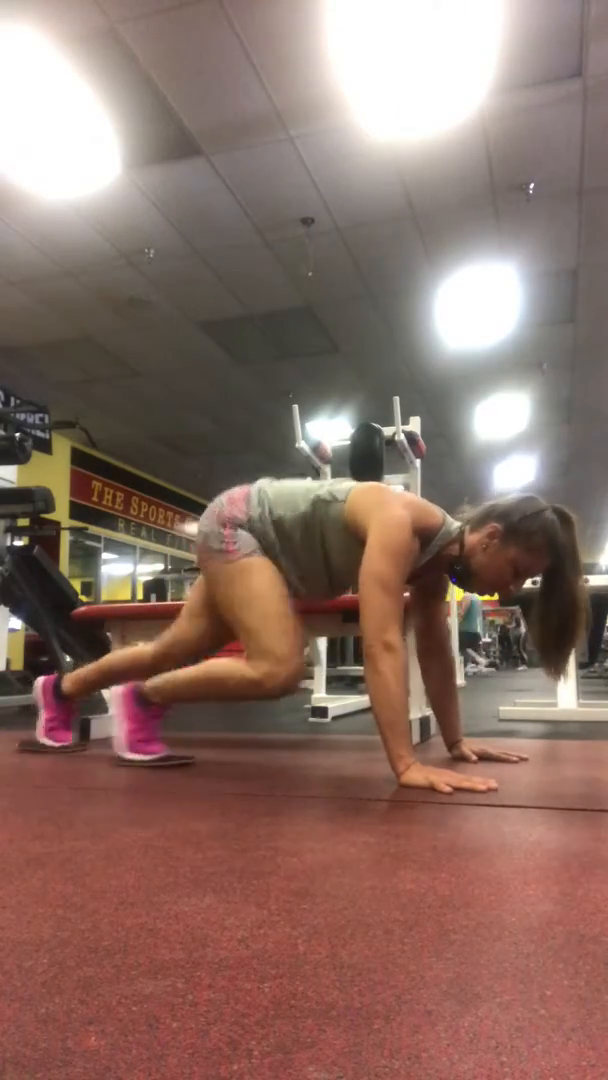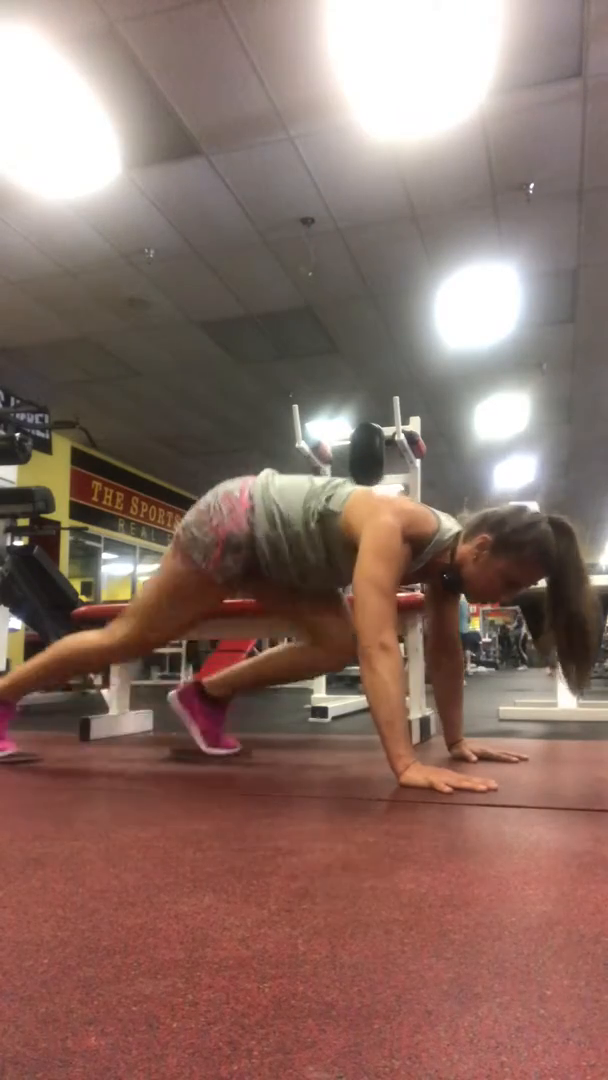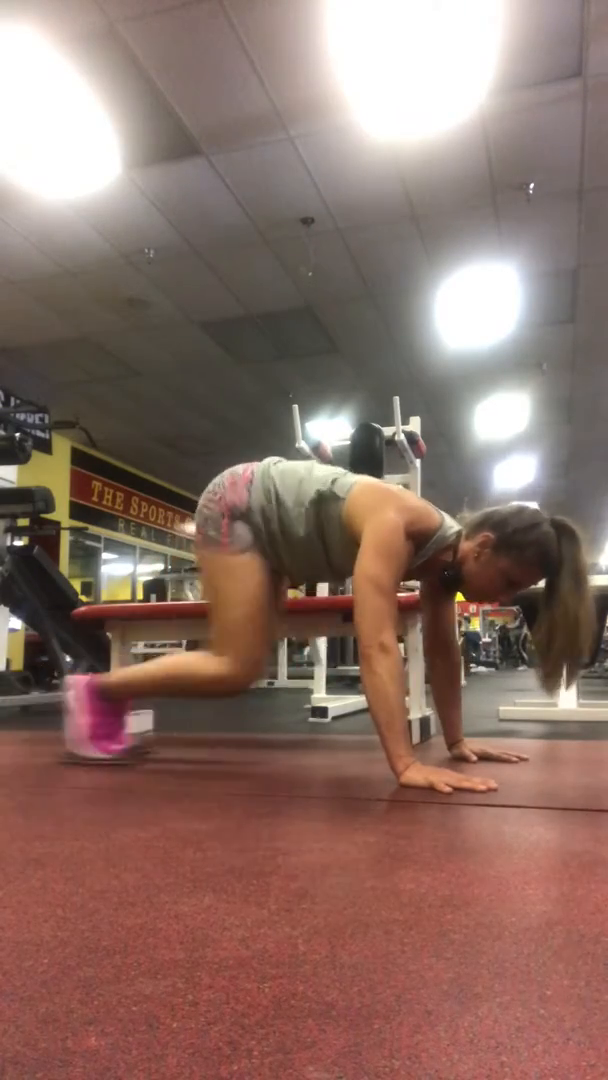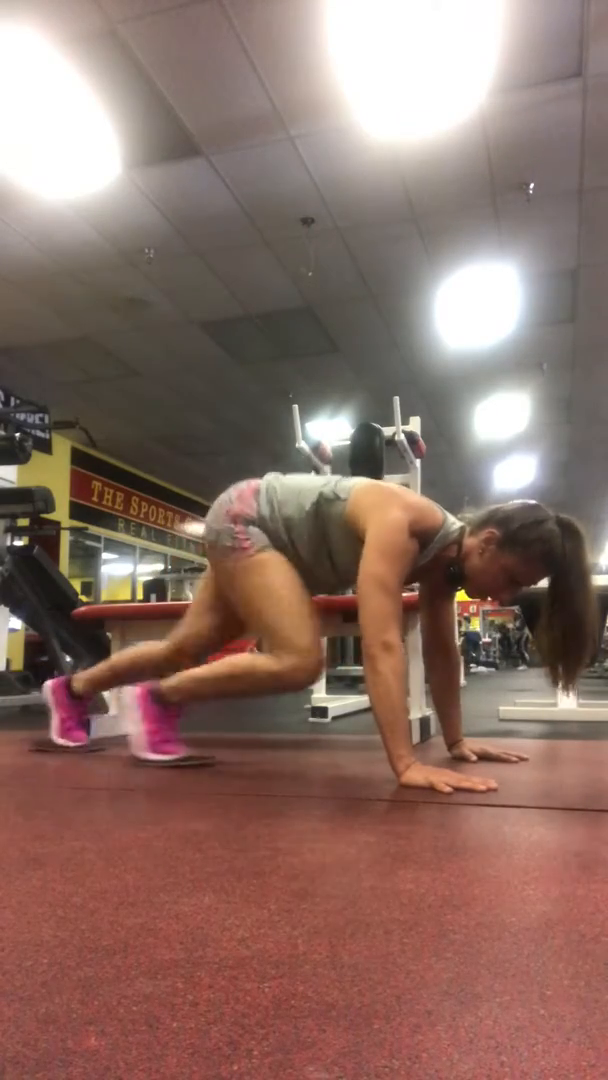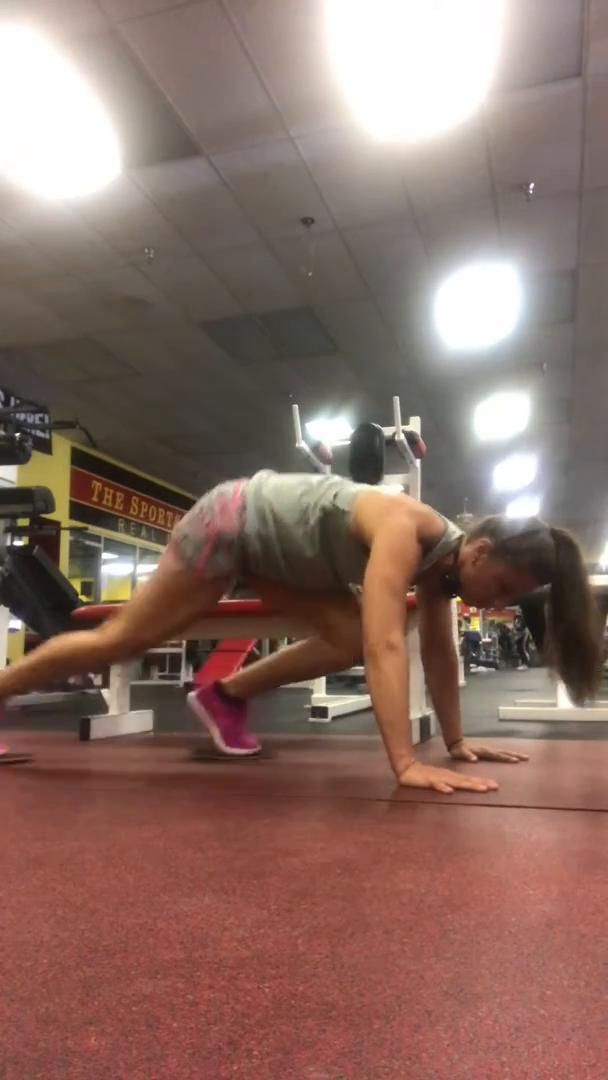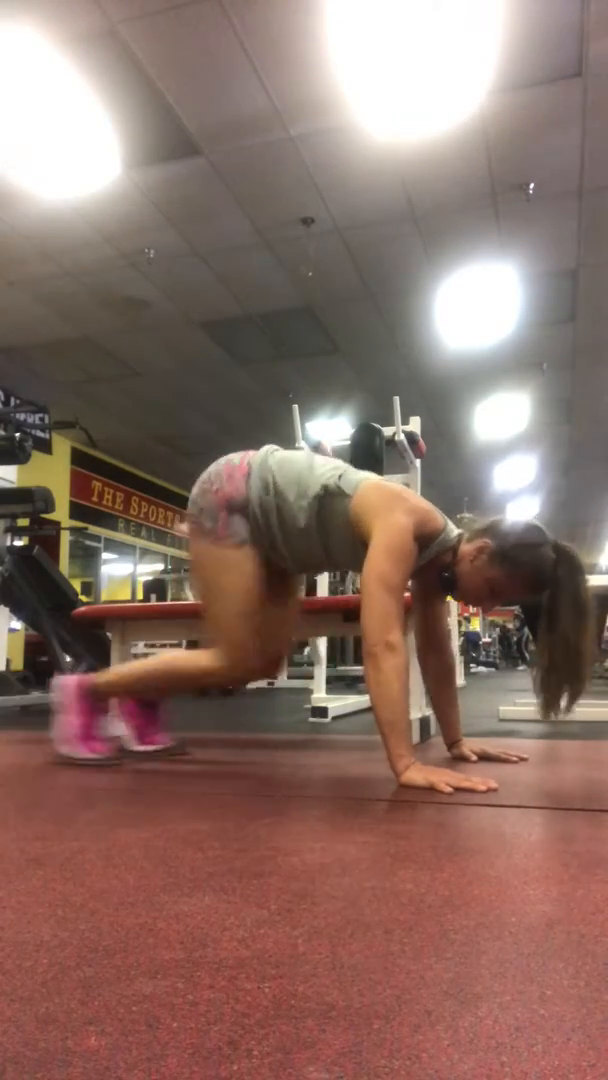
dt=0.3s
person 1, frame 1
left shoulder: (438, 555)
right shoulder: (401, 525)
left elbow: (435, 651)
right elbow: (383, 646)
left wrist: (456, 742)
right wrist: (407, 764)
left hip: (268, 544)
right hip: (237, 523)
left knee: (171, 651)
right knee: (276, 670)
left ankle: (60, 691)
right ankle: (144, 700)
person 1, frame 2
left shoulder: (446, 552)
right shoulder: (393, 530)
left elbow: (445, 652)
right elbow: (380, 647)
left wrist: (456, 741)
right wrist: (406, 764)
left hip: (270, 544)
right hip: (232, 523)
left knee: (338, 644)
right knee: (127, 639)
left ankle: (206, 695)
person 1, frame 3
left shoulder: (455, 550)
right shoulder: (396, 526)
left elbow: (442, 648)
right elbow: (377, 646)
left wrist: (456, 741)
right wrist: (406, 764)
left hip: (273, 527)
right hip: (239, 504)
left knee: (232, 661)
right knee: (236, 668)
left ankle: (108, 696)
right ankle: (98, 689)
person 1, frame 4
left shoulder: (448, 552)
right shoulder: (401, 527)
left elbow: (441, 650)
right elbow: (382, 646)
left wrist: (454, 742)
right wrist: (406, 765)
left hip: (273, 538)
right hip: (243, 517)
left knee: (184, 650)
right knee: (297, 661)
left ankle: (72, 688)
right ankle: (159, 698)
person 1, frame 5
left shoulder: (442, 559)
right shoulder: (406, 531)
left elbow: (438, 653)
right elbow: (386, 647)
left wrist: (456, 743)
right wrist: (406, 765)
left hip: (266, 540)
right hip: (227, 524)
left knee: (344, 642)
right knee: (116, 641)
left ankle: (223, 696)
person 1, frame 6
left shoulder: (443, 551)
right shoulder: (403, 528)
left elbow: (434, 649)
right elbow: (384, 645)
left wrist: (455, 741)
right wrist: (405, 764)
left hip: (269, 517)
right hip: (230, 493)
left knee: (261, 658)
right knee: (231, 661)
left ankle: (127, 697)
right ankle: (86, 690)
